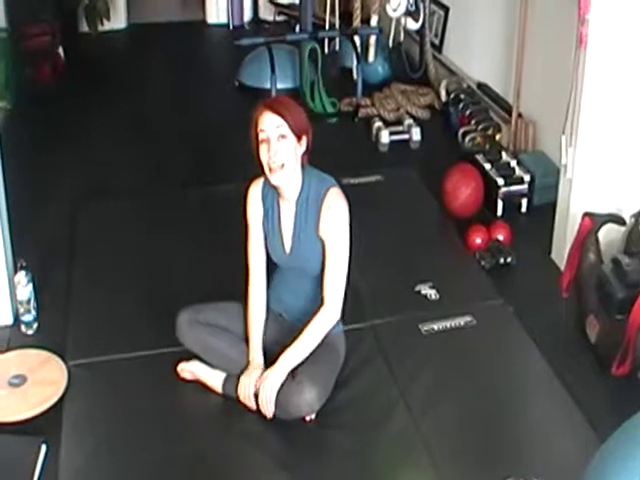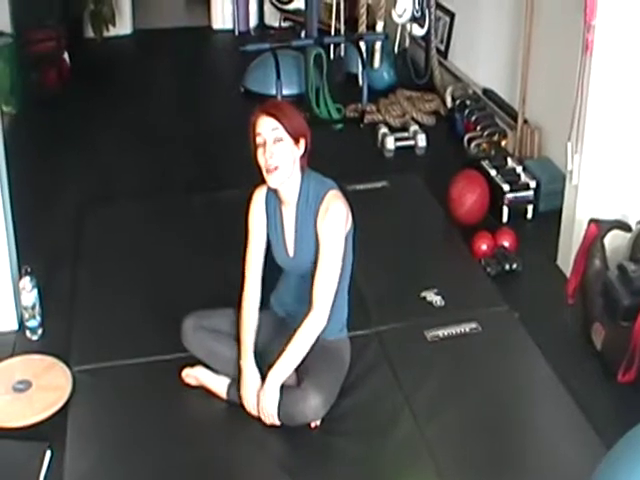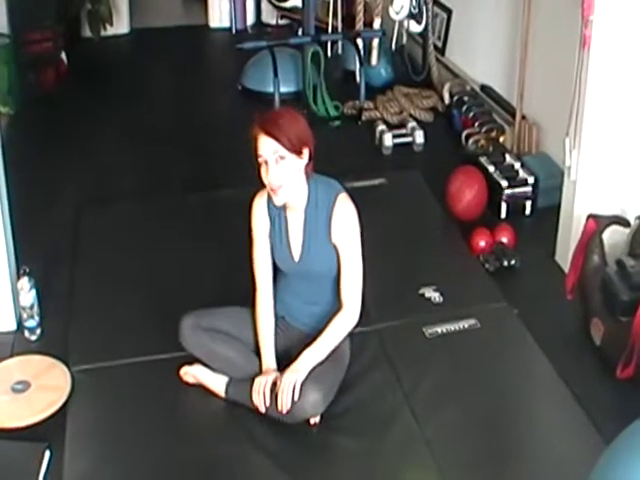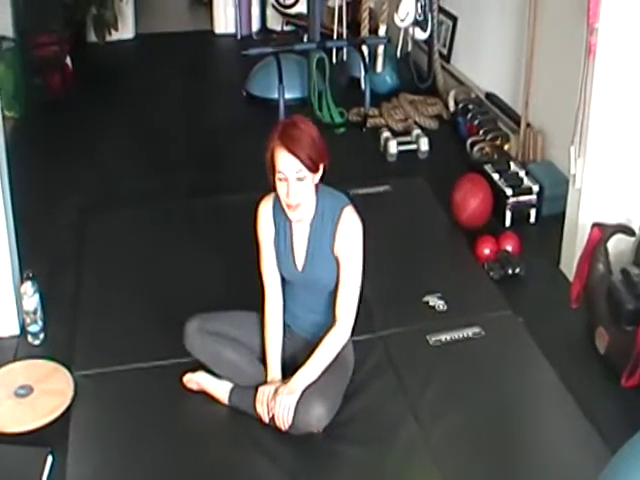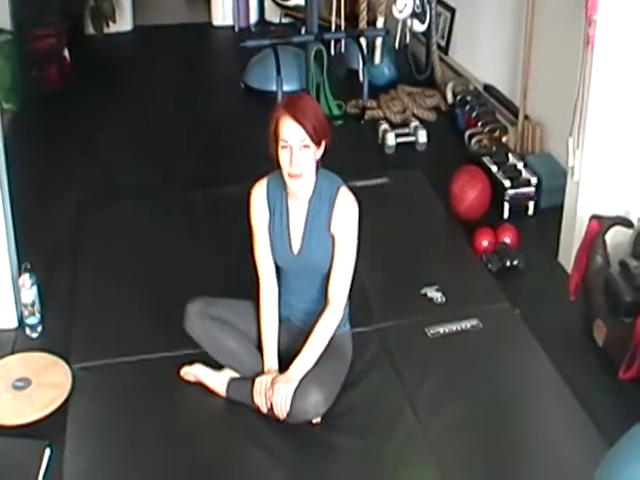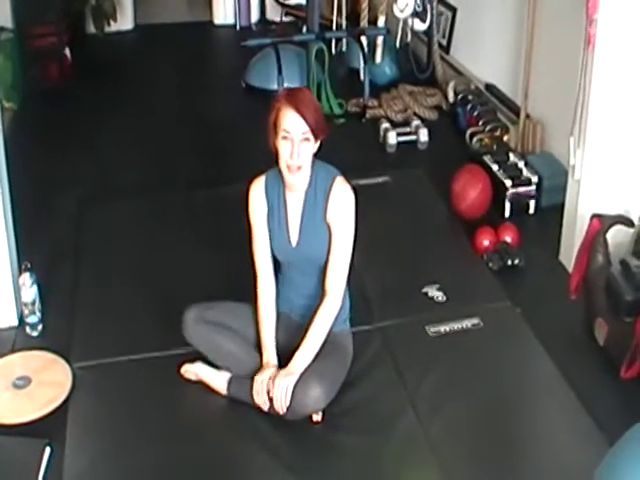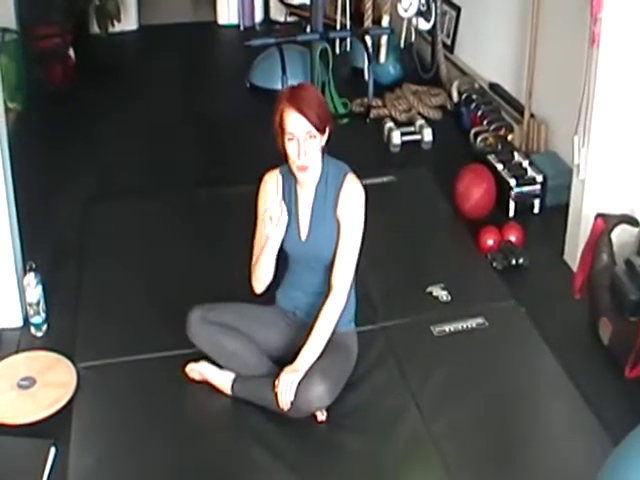
dt=0.7s
person 1, frame 1
left shoulder: (330, 201)
right shoulder: (258, 193)
left elbow: (332, 307)
right elbow: (256, 282)
left wrist: (277, 371)
right wrist: (255, 361)
left hip: (318, 332)
right hip: (274, 316)
left knee: (305, 399)
right knee: (187, 322)
left ankle: (218, 377)
right ankle: (288, 377)
person 1, frame 2
left shoulder: (330, 206)
right shoulder: (262, 199)
left elbow: (320, 312)
right elbow: (251, 288)
left wrist: (272, 381)
right wrist: (247, 363)
left hip: (324, 338)
right hip: (280, 321)
left knee: (309, 406)
right knee: (192, 328)
left ankle: (224, 385)
right ankle: (290, 381)
person 1, frame 3
left shoulder: (338, 208)
right shoulder: (262, 205)
left elbow: (351, 309)
right elbow: (263, 290)
left wrist: (301, 366)
right wrist: (268, 366)
left hip: (323, 335)
right hip: (278, 321)
left knee: (309, 401)
right knee: (191, 328)
left ankle: (221, 383)
right ankle: (281, 380)
person 1, frame 4
left shoulder: (345, 221)
right shoulder: (268, 211)
left elbow: (344, 323)
right elbow: (272, 295)
left wrist: (295, 385)
right wrist: (275, 378)
left hip: (327, 342)
right hip: (284, 327)
left knee: (311, 415)
right knee: (196, 331)
left ankle: (226, 389)
right ankle: (275, 390)
person 1, frame 5
left shoulder: (341, 202)
right shoulder: (262, 194)
left elbow: (336, 304)
right elbow: (267, 283)
left wrist: (292, 374)
right wrist: (271, 367)
left hip: (325, 333)
right hip: (280, 320)
left knee: (309, 403)
right knee: (196, 315)
left ankle: (225, 381)
person 1, frame 6
left shoulder: (337, 192)
right shoulder: (261, 190)
left elbow: (334, 294)
right elbow: (265, 278)
left wrist: (294, 368)
right wrist: (269, 361)
left hip: (327, 330)
right hip: (283, 317)
left knee: (311, 396)
right knee: (194, 322)
left ankle: (225, 380)
right ankle: (276, 378)
person 1, frame 7
left shoulder: (348, 189)
right shoulder: (273, 184)
left elbow: (340, 290)
right elbow: (259, 284)
left wrist: (300, 366)
right wrist: (271, 240)
left hip: (332, 330)
right hip: (286, 316)
left knee: (314, 393)
right knee: (199, 322)
left ankle: (230, 381)
right ankle: (285, 377)
